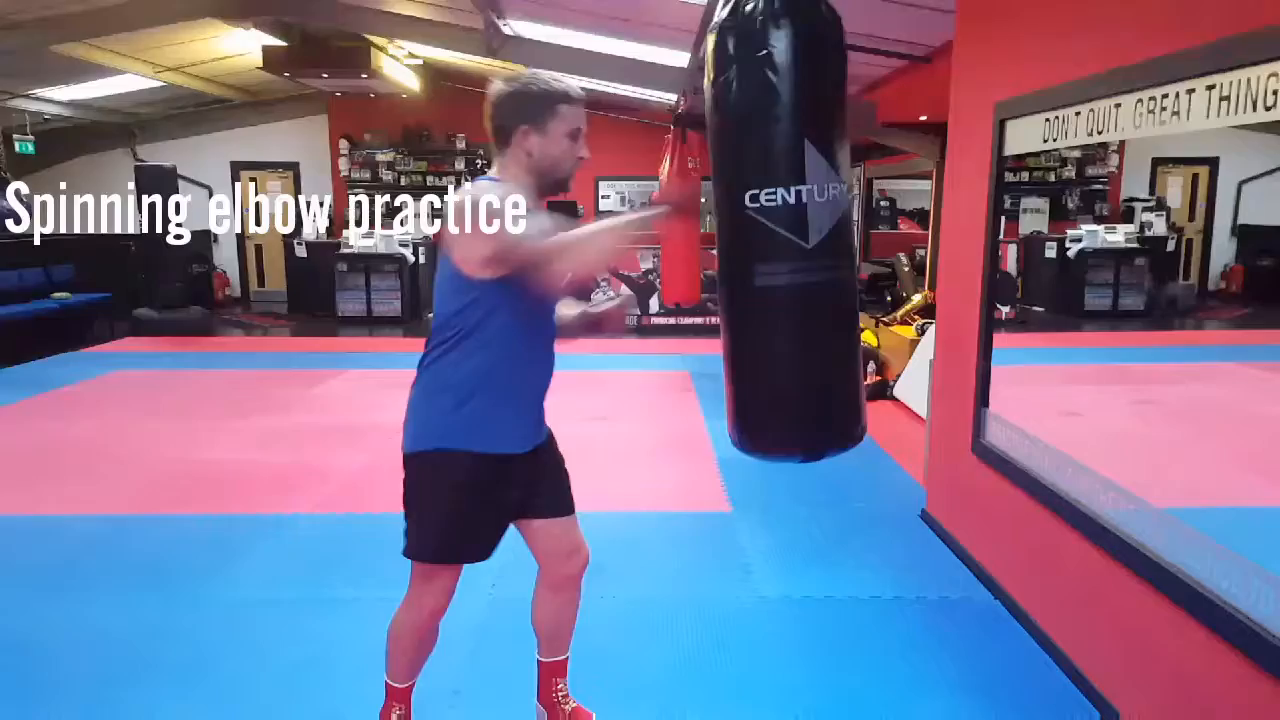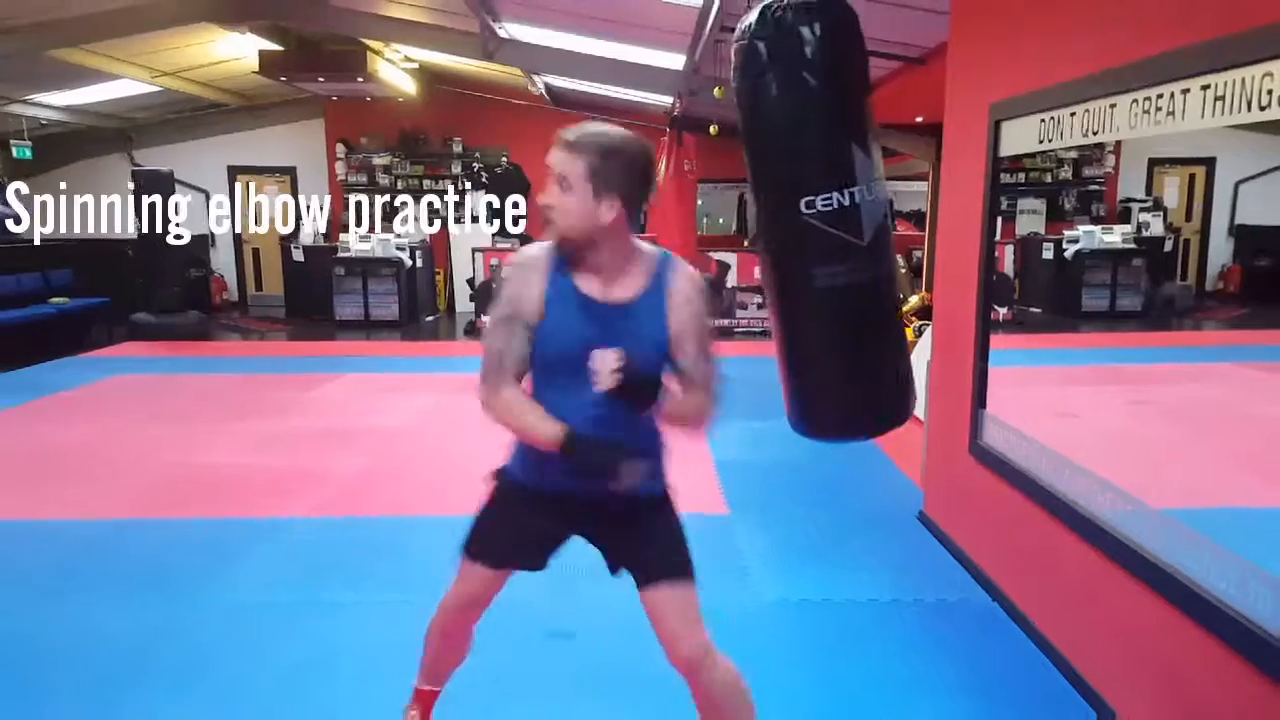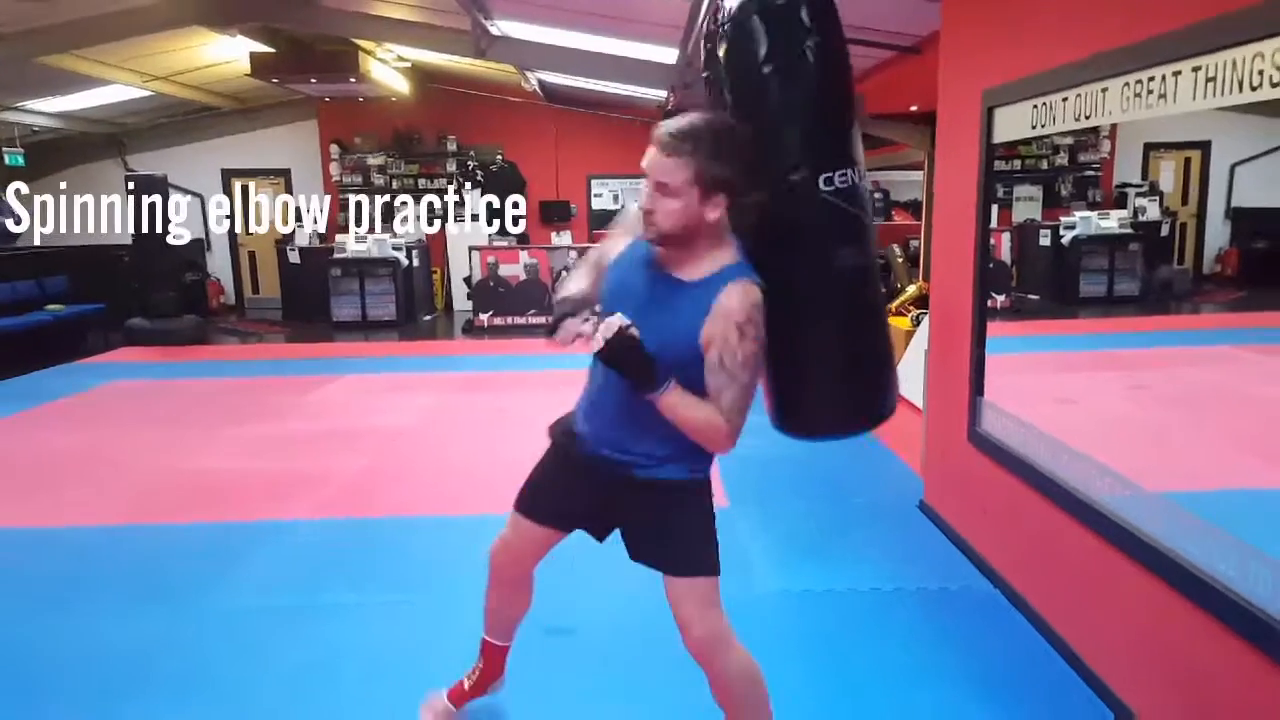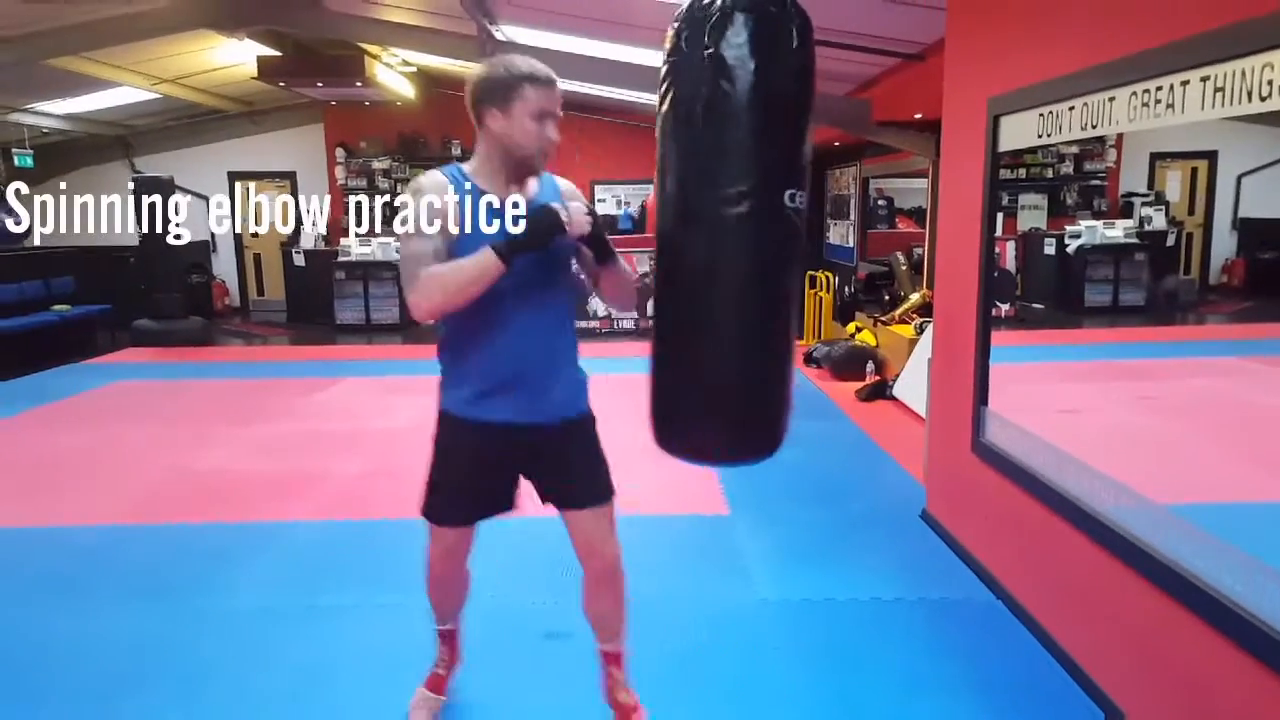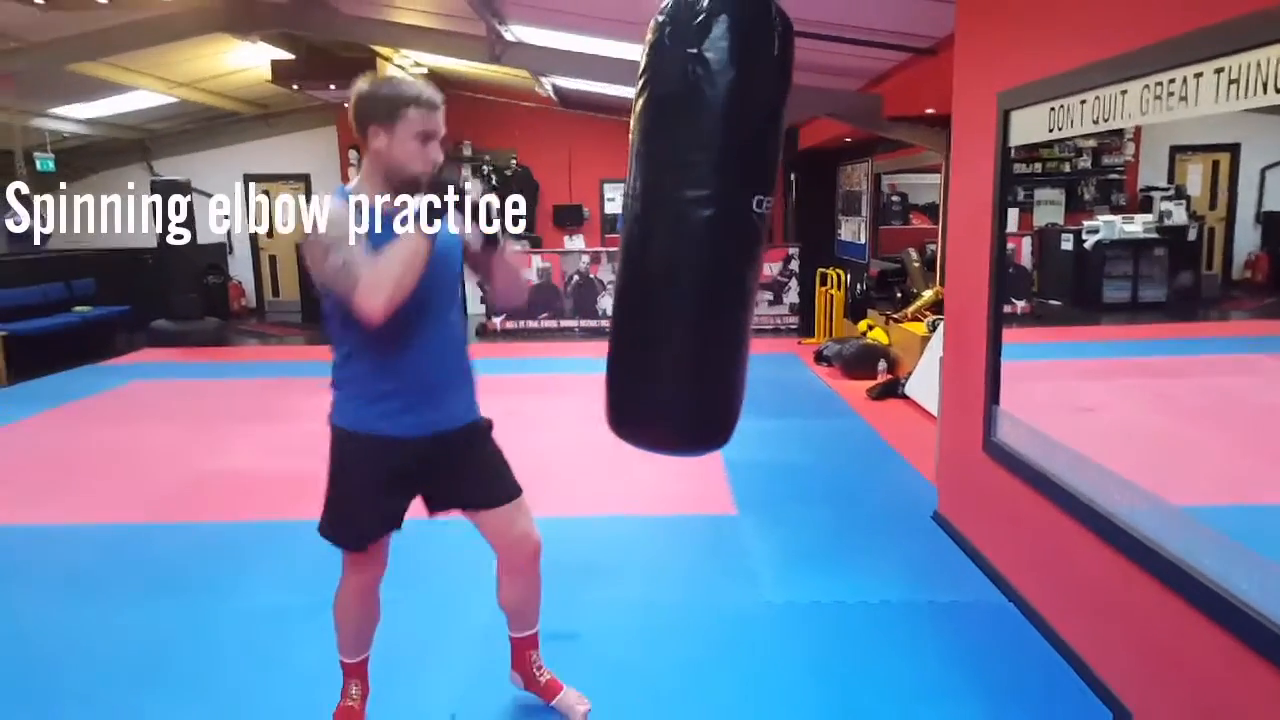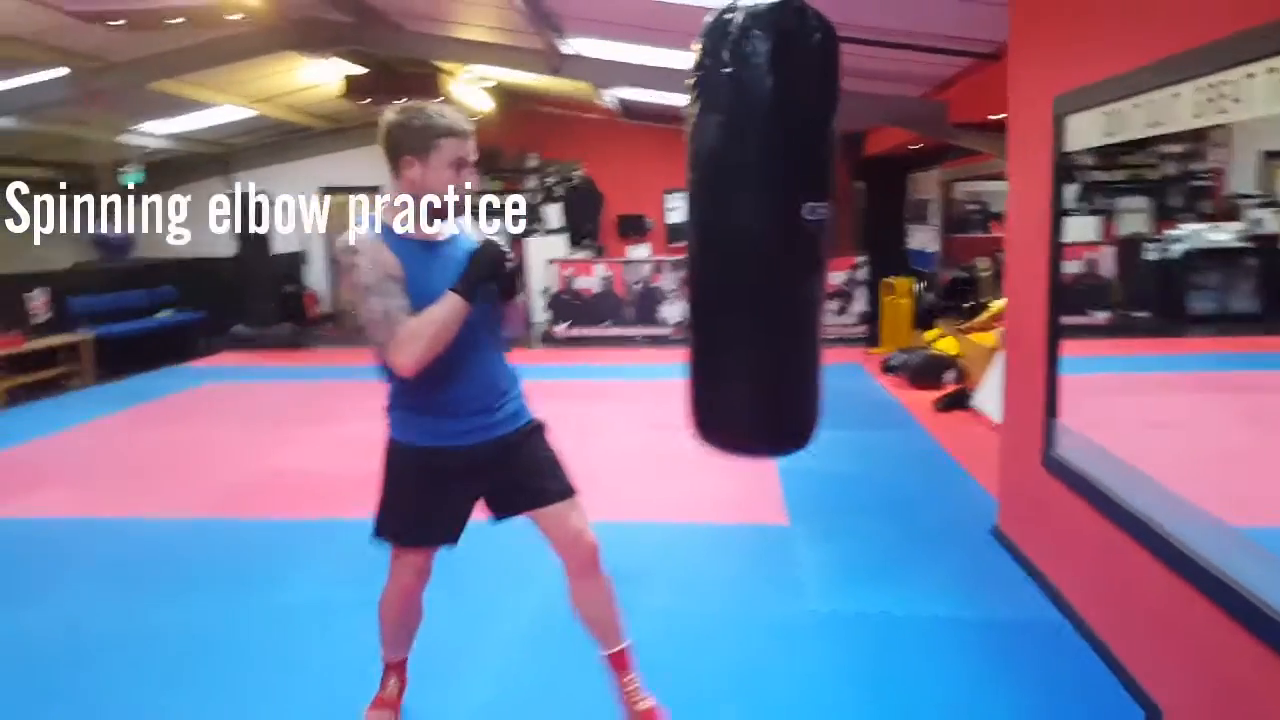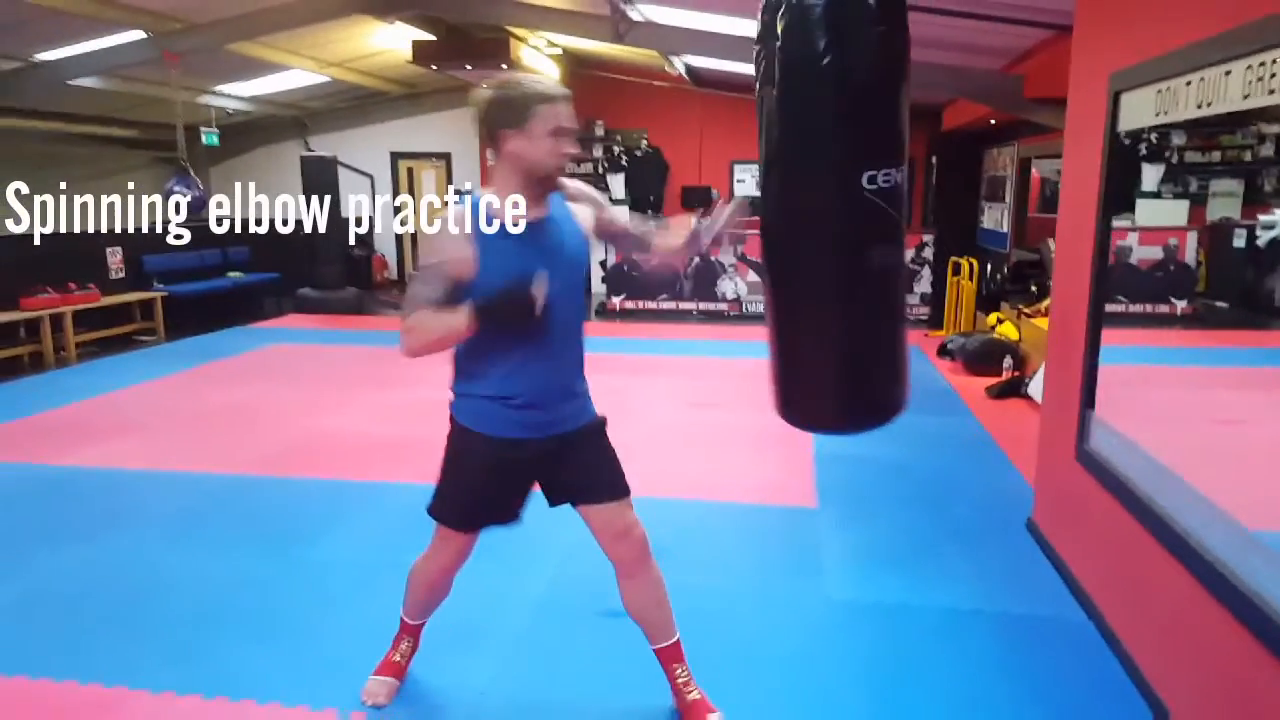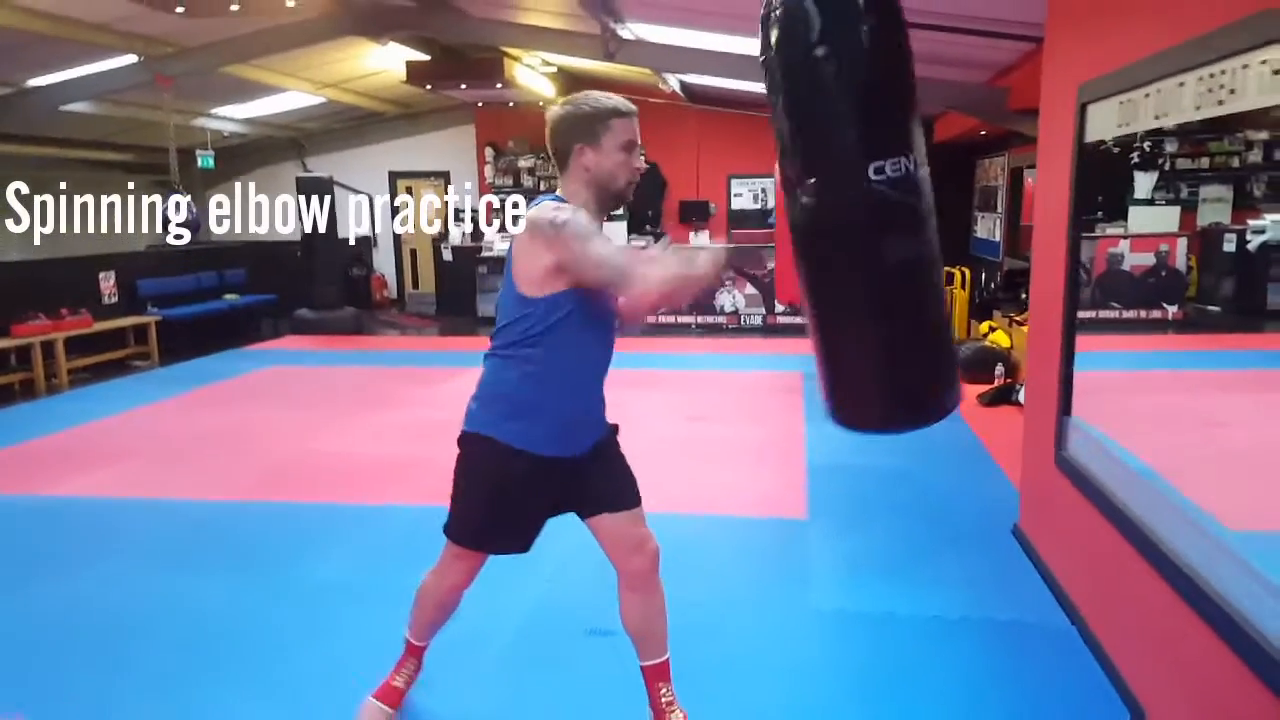
dt=0.5s
person 1, frame 1
left shoulder: (529, 210)
right shoulder: (488, 204)
right elbow: (561, 264)
left wrist: (592, 315)
right wrist: (651, 215)
left hip: (522, 434)
right hip: (455, 441)
left knee: (567, 559)
right knee: (432, 592)
person 1, frame 2
left shoulder: (678, 286)
right shoulder: (533, 270)
left elbow: (699, 409)
right elbow: (497, 391)
left wrist: (641, 386)
right wrist: (570, 441)
left hip: (631, 489)
right hip: (542, 476)
left knee: (691, 649)
right knee: (461, 601)
person 1, frame 3
left shoulder: (735, 302)
right shoulder: (632, 232)
left elbow: (721, 433)
right elbow: (583, 287)
left wrist: (647, 376)
right wrist: (571, 308)
left hip: (668, 476)
right hip: (588, 443)
left knee: (706, 634)
right knee: (510, 556)
right ankle: (488, 670)
person 1, frame 4
left shoulder: (561, 194)
right shoulder: (437, 193)
left elbow: (625, 297)
right elbow: (424, 300)
left wrist: (599, 248)
right wrist: (512, 245)
left hip: (562, 414)
right hip: (474, 417)
left knee: (602, 555)
right knee: (447, 551)
right ankle: (447, 657)
person 1, frame 5
right shoulder: (334, 216)
left elbow: (515, 297)
right elbow: (374, 302)
left wrist: (488, 239)
right wrist: (425, 226)
left hip: (455, 422)
right hip: (371, 432)
left knee: (522, 545)
right knee: (363, 571)
left ankle: (526, 664)
person 1, frame 6
left shoulder: (468, 230)
right shoulder: (370, 249)
right elbow: (405, 355)
left wrist: (505, 286)
right wrist: (468, 284)
left hip: (508, 426)
right hip: (426, 444)
left knee: (581, 547)
right knee: (409, 573)
person 1, frame 7
left shoulder: (575, 203)
right shoulder: (459, 232)
left elbow: (653, 241)
right elbow: (414, 336)
left wrist: (708, 229)
right wrist: (484, 313)
left hip: (571, 423)
right hip: (487, 428)
left knee: (630, 548)
right knee: (447, 550)
right ankle: (403, 646)
person 1, frame 8
left shoulder: (590, 230)
right shoulder: (553, 227)
left elbow: (622, 302)
right elbow: (647, 286)
left wrist: (633, 295)
right wrist: (724, 256)
left hip: (584, 436)
right hip: (510, 440)
left knee: (640, 558)
right knee: (458, 566)
right ankle: (406, 665)
